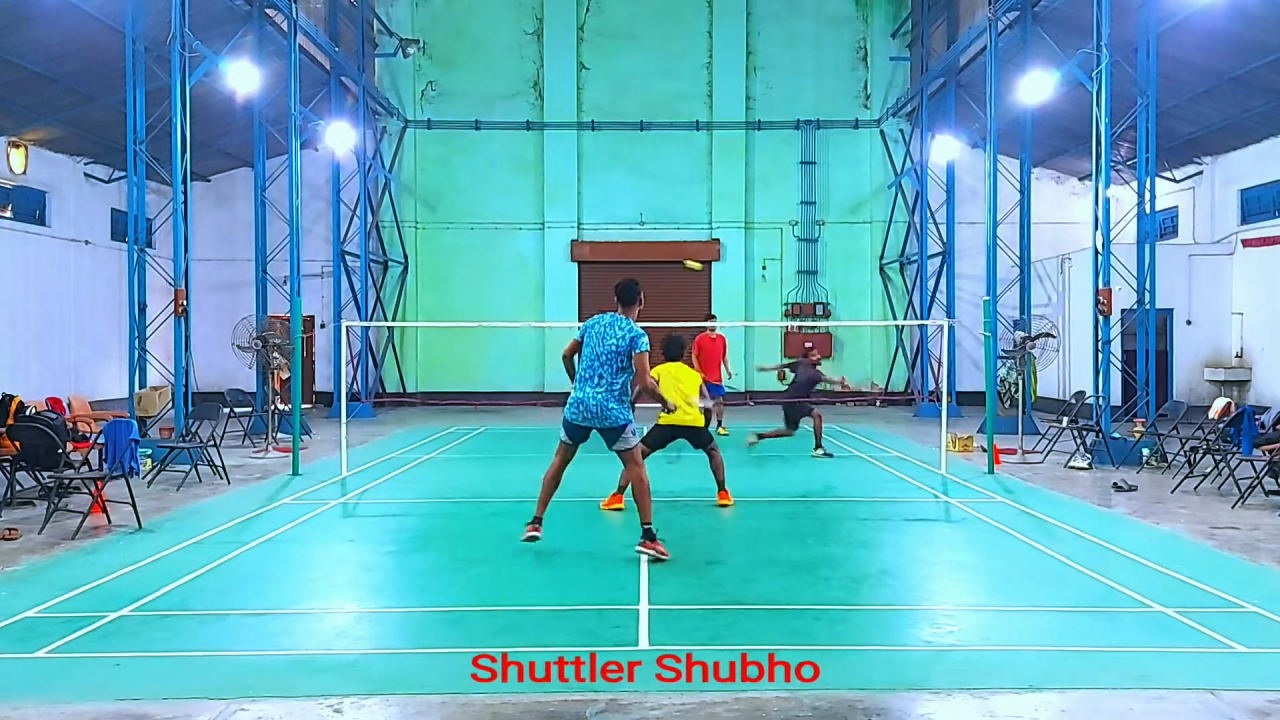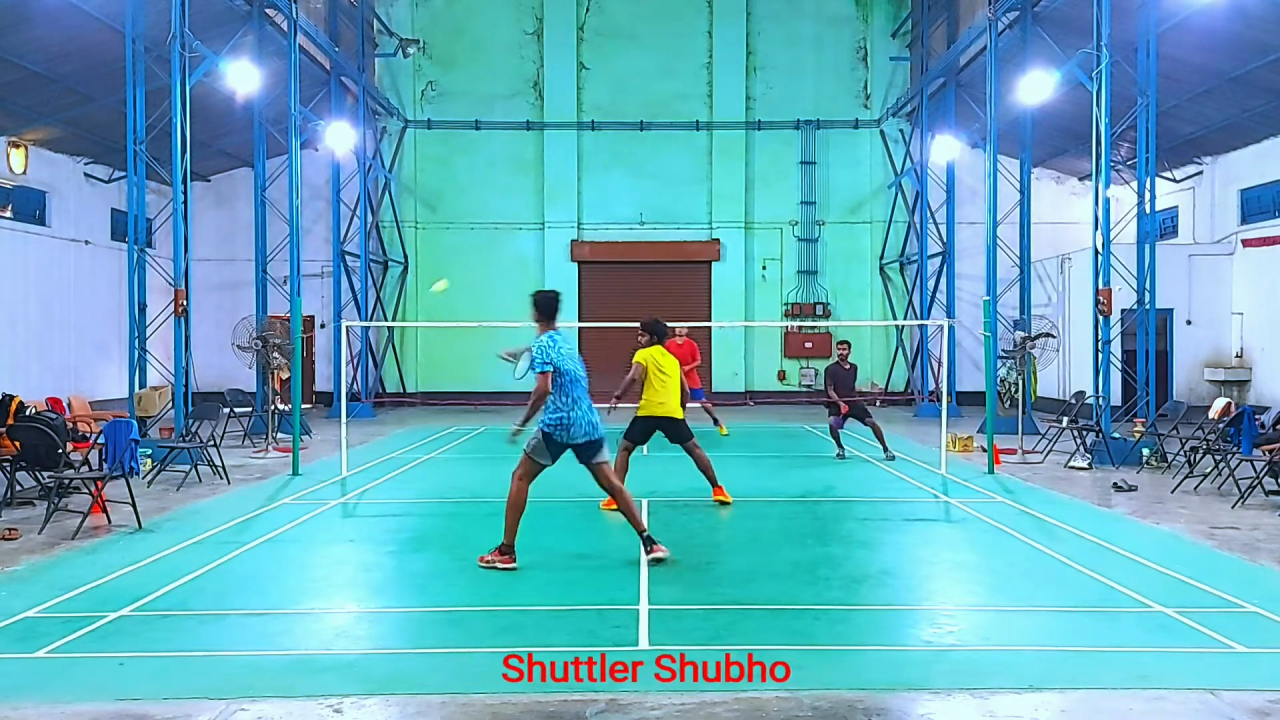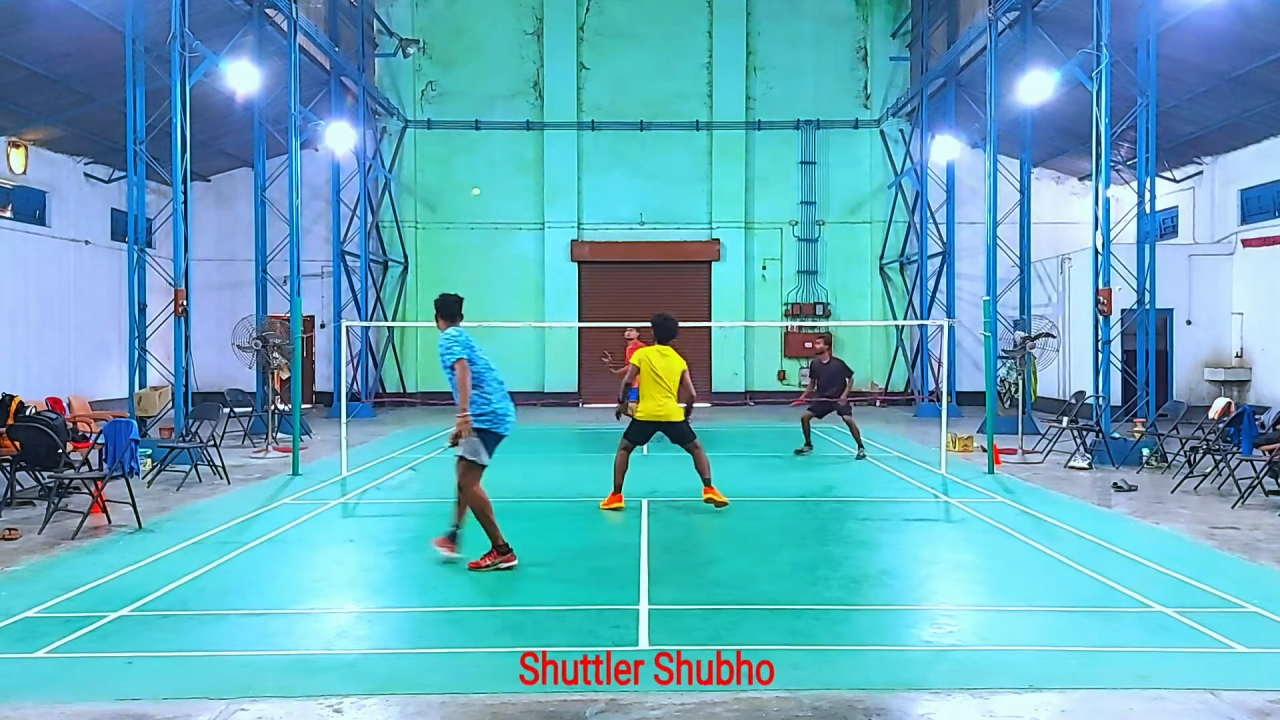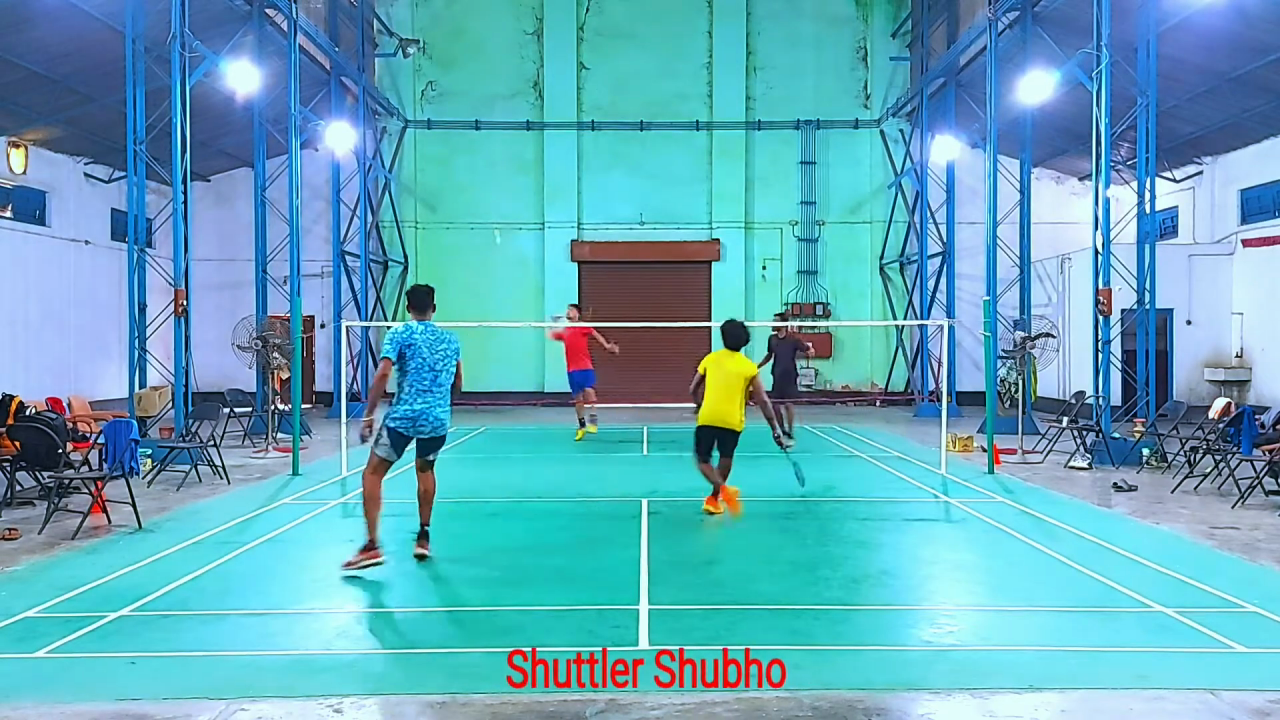
dt=0.4s
person 1, frame 1
left shoulder: (595, 323)
right shoulder: (637, 334)
left elbow: (567, 356)
right elbow: (644, 382)
right wrist: (665, 402)
left hip: (579, 407)
right hip: (612, 410)
left knee: (559, 462)
right knee: (636, 469)
left ankle: (536, 522)
right ankle: (647, 537)
person 1, frame 2
left shoulder: (542, 345)
right shoulder: (561, 340)
left elbow: (541, 390)
left wrist: (522, 423)
right wrist: (519, 356)
left hip: (559, 426)
right hip: (589, 424)
left knee: (520, 478)
right knee: (610, 484)
left ankle: (506, 551)
right ankle: (648, 542)
person 1, frame 3
left shoulder: (450, 339)
right shoulder: (466, 337)
left elbow: (463, 374)
left wrist: (463, 414)
right wrist: (463, 426)
left hip: (486, 418)
right hip: (499, 416)
left knee: (469, 484)
right knee: (466, 480)
left ankle: (502, 550)
right ankle: (453, 536)
person 1, frame 4
left shoulder: (401, 332)
right shoulder: (450, 338)
left elbow: (382, 375)
right elbow: (457, 381)
left wrist: (368, 415)
left hip: (405, 417)
right hip: (438, 418)
left knee: (371, 475)
right knee: (425, 471)
left ankle: (372, 545)
right ankle: (424, 537)
person 2, frame 1
left shoulder: (660, 370)
right shoulder: (695, 375)
right wrist: (703, 426)
left hip: (668, 422)
right hip: (694, 422)
right knee: (713, 451)
left ankle: (618, 497)
right ankle: (723, 493)
person 2, frame 2
left shoulder: (643, 354)
right shoulder: (673, 360)
left elbow: (633, 377)
right elbow: (686, 391)
left wrist: (617, 396)
right wrist: (680, 413)
left hip: (648, 412)
right hip: (673, 413)
left knee: (624, 449)
right knee: (694, 450)
left ankle: (615, 497)
right ankle: (718, 491)
person 2, frame 3
left shoulder: (642, 354)
right shoulder: (679, 361)
left elbow: (628, 382)
right elbow: (692, 395)
left wrist: (621, 403)
right wrist: (685, 416)
left hip: (646, 415)
right hip: (673, 415)
left knee: (624, 450)
right knee: (696, 450)
left ankle: (616, 496)
right ankle: (709, 490)
person 2, frame 4
left shoulder: (710, 359)
right shoulder: (749, 367)
left elbow: (694, 389)
right elbow: (763, 400)
left wrist: (700, 406)
right wrist: (775, 429)
left hip: (707, 419)
right hip: (732, 421)
left knee: (703, 461)
right knee: (726, 458)
left ankle: (725, 492)
right ankle: (714, 498)
